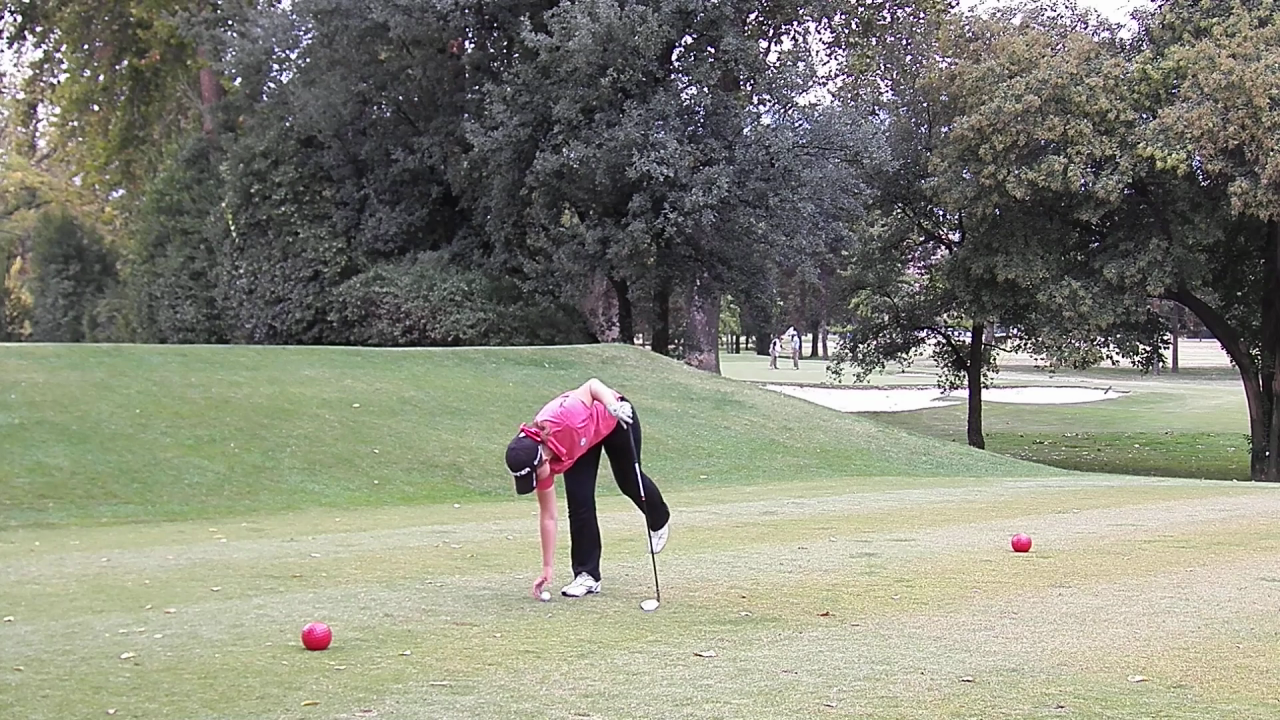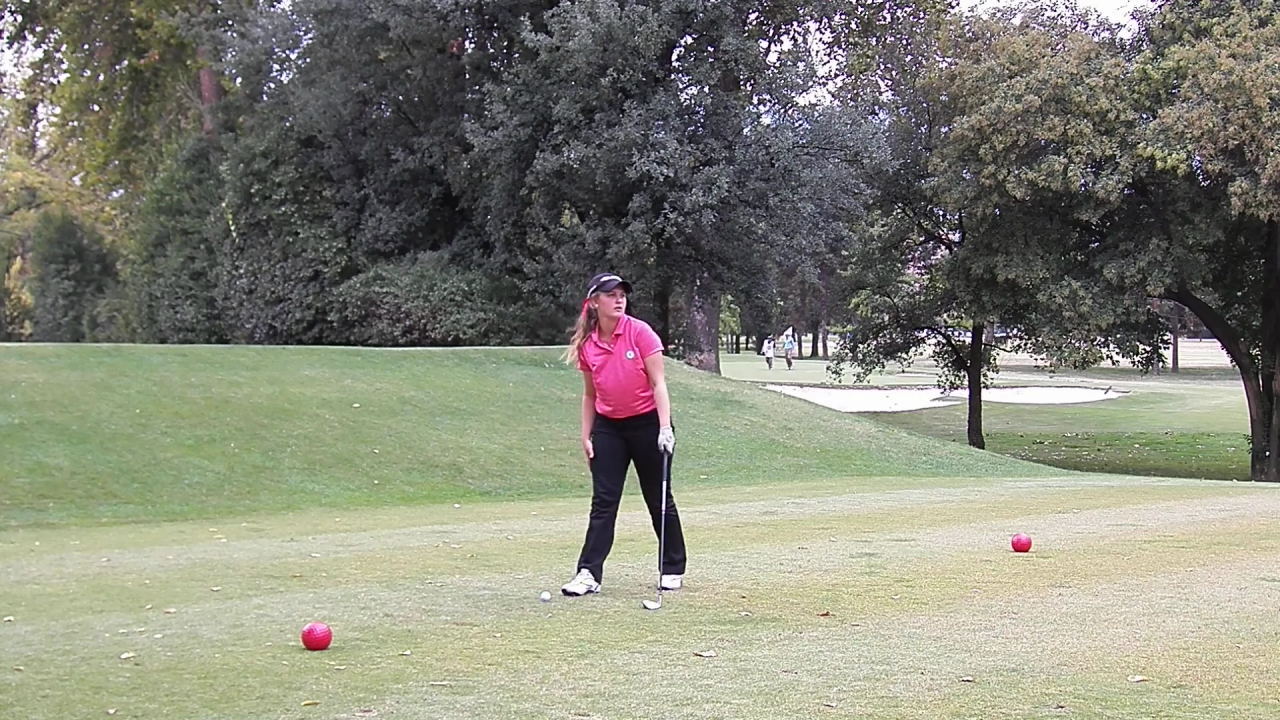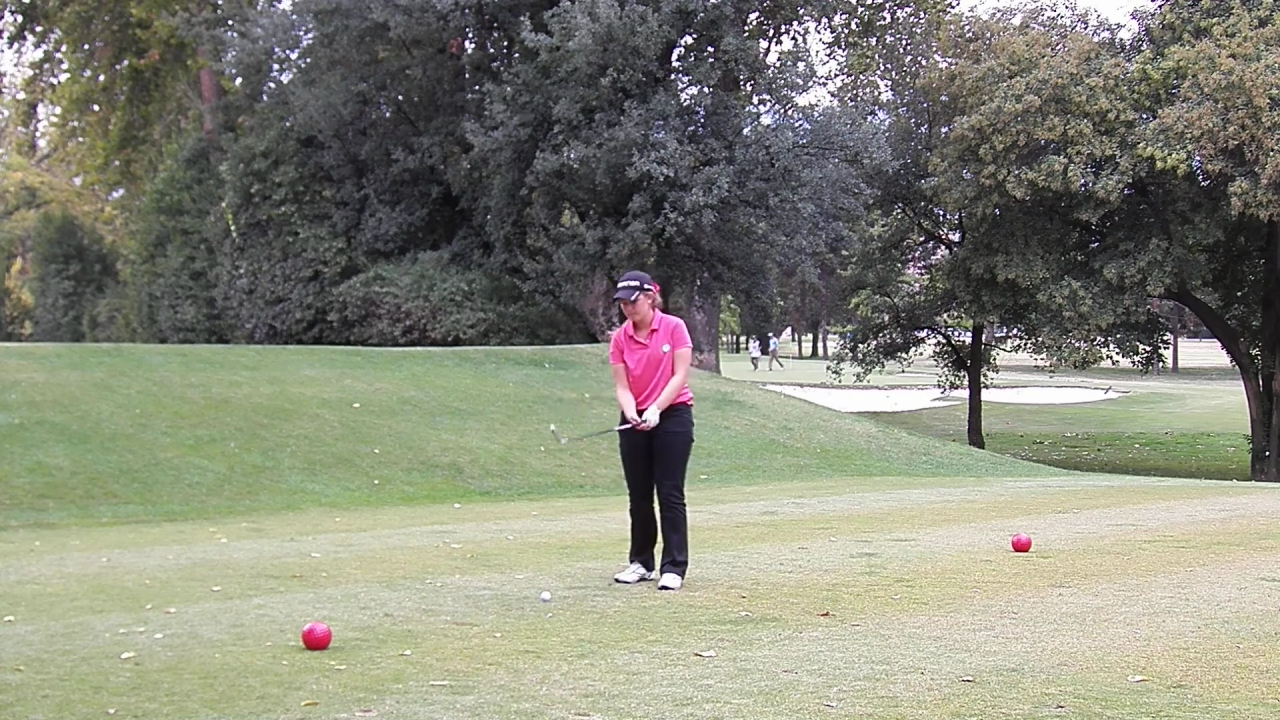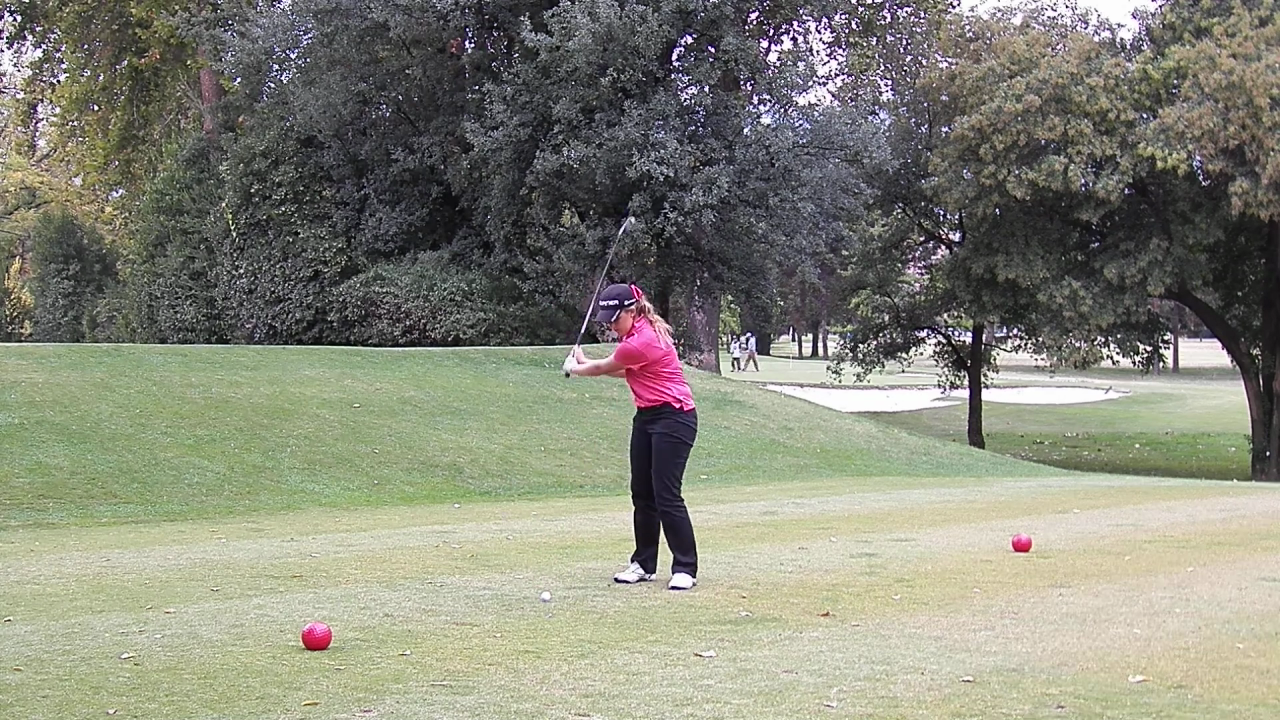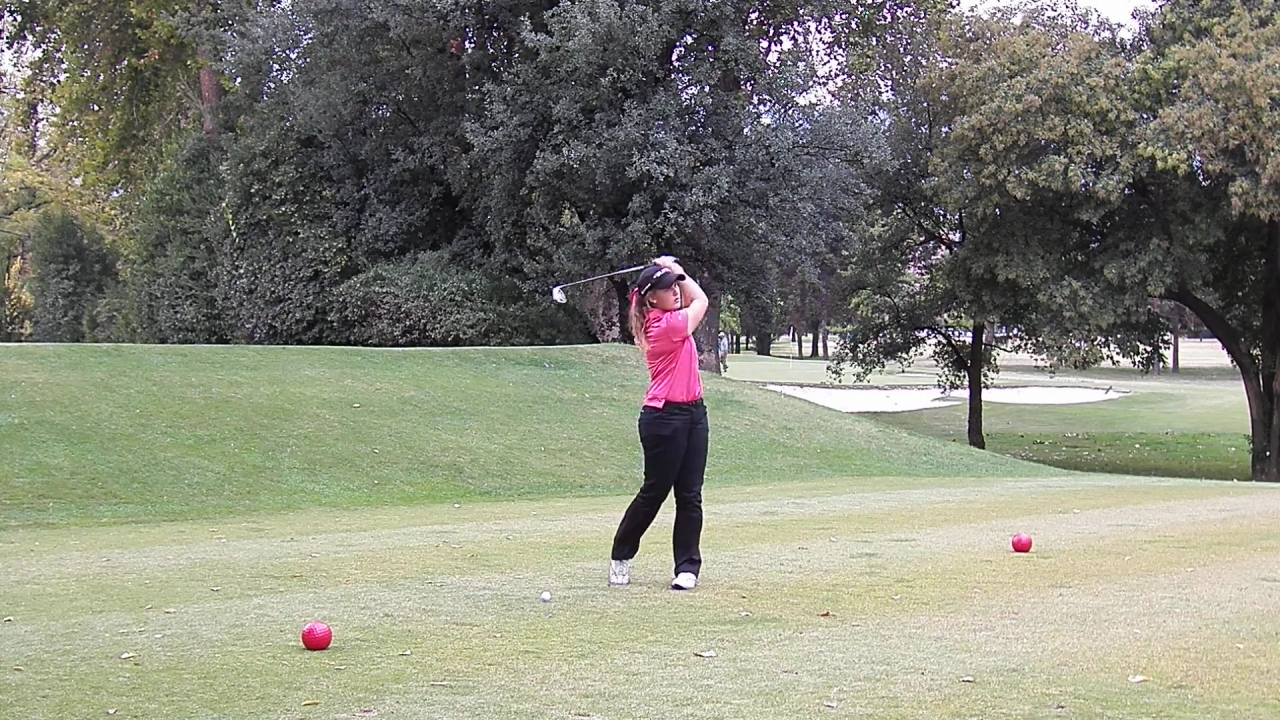
dt=1s
person 1, frame 1
left shoulder: (565, 421)
right shoulder: (538, 458)
left elbow: (592, 385)
right elbow: (548, 516)
left wrist: (613, 405)
right wrist: (547, 567)
left hip: (617, 422)
left knee: (630, 482)
right knee: (579, 503)
left ankle: (659, 522)
right ankle: (587, 573)
person 1, frame 2
left shoulder: (641, 333)
right shoulder: (585, 345)
left elbow: (659, 383)
right elbow: (589, 394)
left wrist: (664, 427)
right wrist: (586, 435)
left hip: (649, 425)
right hip: (608, 428)
left knee: (658, 499)
right knee: (603, 500)
left ankle: (673, 568)
right ankle: (588, 574)
person 1, frame 3
left shoulder: (674, 327)
right shoulder: (619, 339)
left elbow: (680, 376)
right elbow: (622, 387)
left wrist: (654, 411)
right wrist: (633, 417)
left hip: (672, 417)
right hip: (635, 421)
left knee: (670, 494)
right knee: (639, 495)
left ankle: (673, 567)
right ankle: (641, 562)
person 1, frame 4
left shoulder: (641, 342)
right shoulder: (634, 335)
left elbow: (608, 368)
right elbow: (621, 369)
left wrist: (575, 369)
right wrist: (585, 362)
left hip: (673, 419)
right hip: (646, 418)
left knee: (666, 495)
right knee: (642, 493)
left ankle: (686, 568)
right ankle: (644, 563)
person 1, frame 5
left shoulder: (667, 321)
right shoulder: (668, 325)
left elbow: (695, 301)
right elbow: (702, 302)
left wrist: (677, 273)
right wrist: (678, 271)
left hip: (692, 413)
right hip: (664, 417)
left knee: (690, 495)
right knee: (654, 491)
left ankle: (687, 567)
right ankle: (621, 557)
